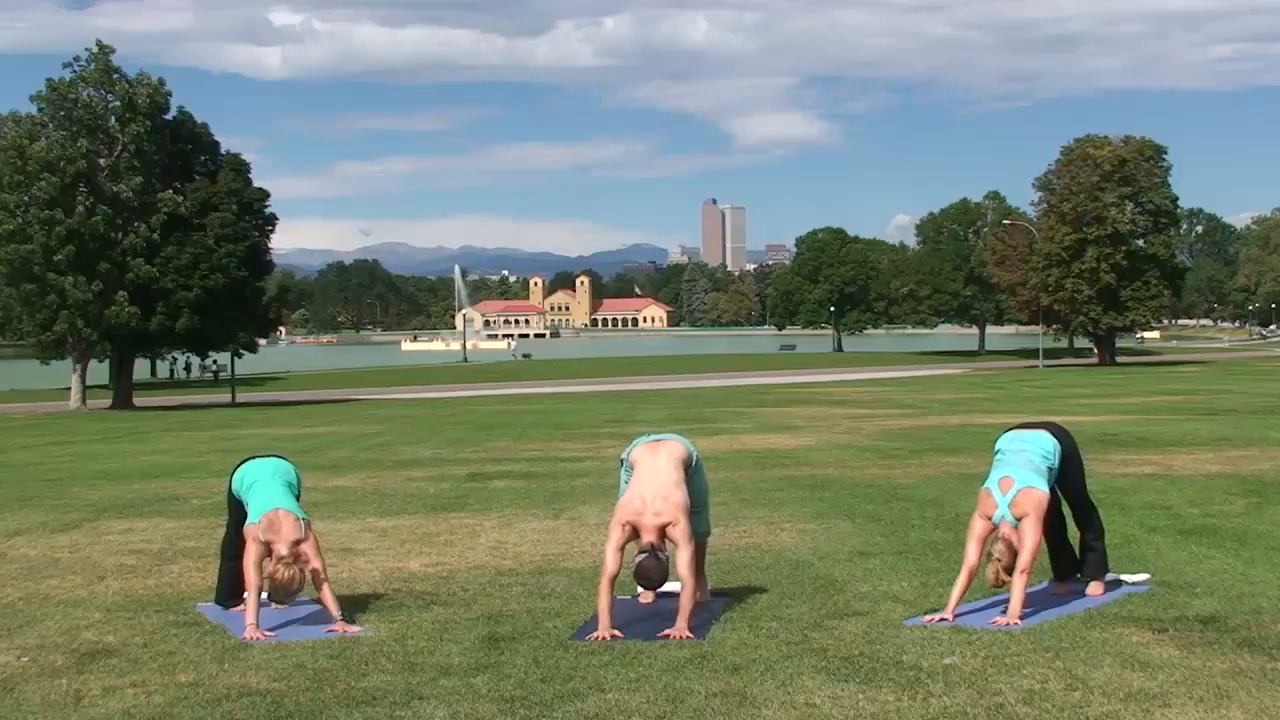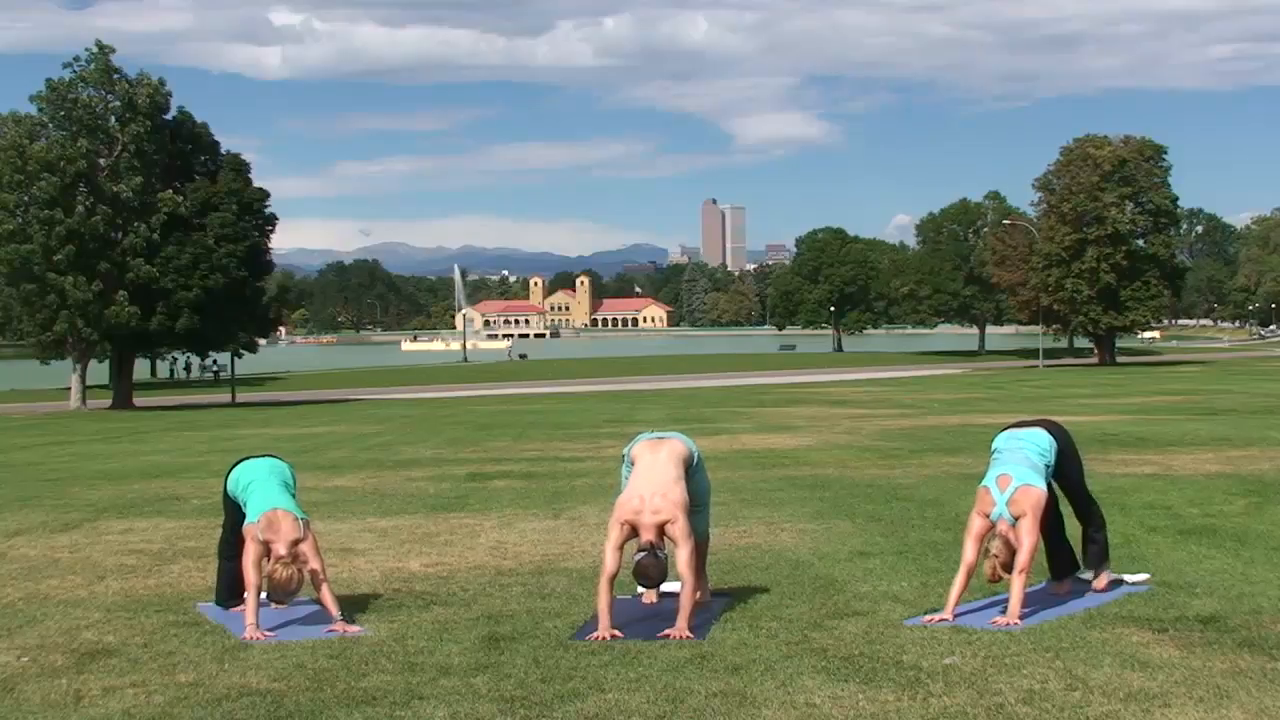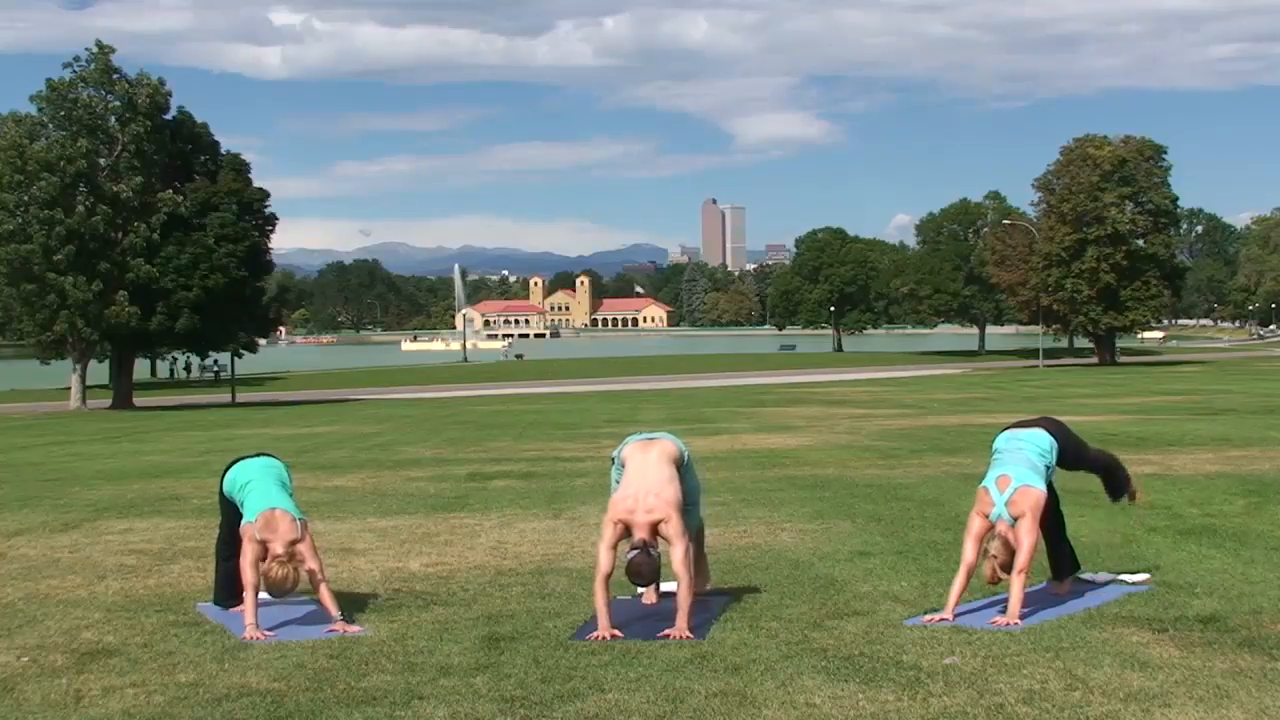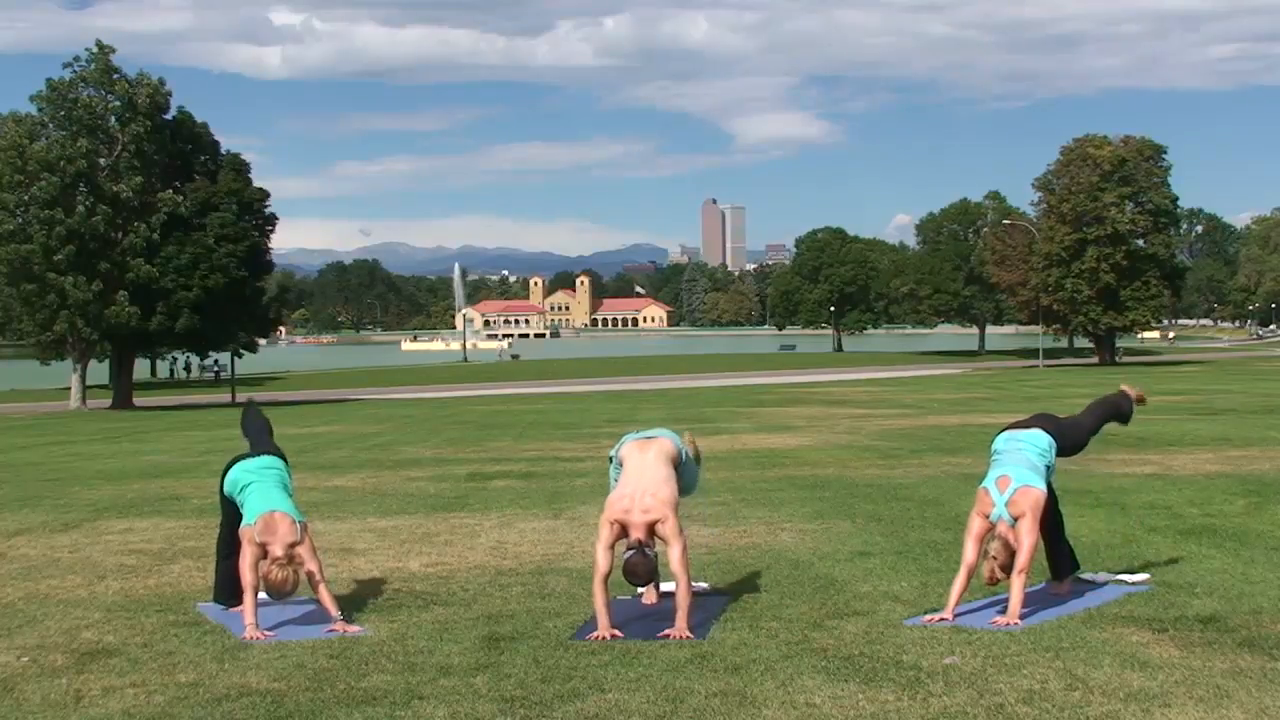
dt=0.4s
person 1, frame 1
left shoulder: (1029, 510)
right shoulder: (984, 514)
left elbow: (1023, 570)
right elbow: (968, 567)
left wrist: (1012, 614)
right wrist: (948, 610)
left hip: (1052, 442)
left knee: (1081, 506)
right knee: (1050, 518)
left ankle: (1095, 575)
right ankle: (1064, 575)
person 1, frame 2
left shoulder: (1025, 508)
right shoulder: (981, 513)
left elbow: (1021, 569)
right elbow: (966, 566)
left wrist: (1012, 614)
right wrist: (947, 610)
left hip: (1048, 438)
left knee: (1079, 497)
right knee: (1047, 516)
left ankle: (1100, 565)
right ankle: (1063, 574)
person 1, frame 3
left shoulder: (1025, 509)
right shoulder: (982, 512)
left elbow: (1020, 570)
right elbow: (966, 566)
left wrist: (1012, 614)
right wrist: (948, 610)
left hip: (1048, 438)
right hip: (1008, 439)
left knee: (1091, 461)
right knee: (1048, 517)
left ankle: (1122, 482)
right ankle: (1064, 574)
person 1, frame 4
left shoulder: (1026, 508)
right shoulder: (982, 511)
left elbow: (1020, 570)
right elbow: (966, 566)
left wrist: (1013, 615)
right wrist: (948, 610)
left hip: (1045, 438)
right hip: (1008, 440)
left knee: (1089, 420)
right knee: (1048, 516)
left ankle: (1125, 396)
right ankle: (1063, 575)
person 2, frame 1
left shoulder: (676, 521)
right shoulder: (623, 523)
left elbow: (686, 578)
right elbow: (607, 577)
left wrist: (682, 625)
right wrist: (604, 625)
left hip: (681, 451)
right hip: (637, 452)
left knee: (697, 525)
left ankle: (701, 578)
right ankle: (648, 586)
person 2, frame 2
left shoulder: (674, 520)
right shoulder: (622, 521)
left elbow: (687, 578)
right elbow: (606, 576)
left wrist: (682, 625)
right wrist: (603, 626)
left hip: (683, 450)
right hip: (638, 449)
left knee: (697, 525)
left ankle: (702, 577)
right ankle: (652, 586)
person 2, frame 3
left shoulder: (668, 518)
right shoulder: (615, 521)
left elbow: (684, 577)
right elbow: (601, 577)
left wrist: (682, 625)
right wrist: (603, 625)
left hip: (672, 449)
right hip: (628, 451)
left knee: (689, 520)
left ankle: (699, 559)
right ankle: (652, 584)
person 2, frame 4
left shoulder: (663, 518)
right shoulder: (612, 519)
left elbow: (682, 577)
right elbow: (600, 578)
left wrist: (680, 627)
right wrist: (604, 626)
left hip: (667, 442)
right hip: (627, 446)
left knee: (687, 487)
left ankle: (690, 447)
right ankle: (650, 586)
person 3, frame 1
left shoulder: (304, 535)
right shoulder: (256, 537)
left elbow: (322, 580)
right elbow: (253, 587)
left wrist: (339, 619)
right wrist: (251, 626)
right hip: (245, 476)
right knee: (236, 543)
left ankle: (278, 597)
right ankle: (228, 598)
person 3, frame 2
left shoulder: (302, 534)
right shoulder: (255, 537)
left elbow: (321, 580)
right elbow: (252, 587)
left wrist: (339, 619)
right wrist: (251, 626)
right hip: (240, 476)
right knee: (233, 542)
left ankle: (276, 596)
right ankle: (229, 598)
person 3, frame 3
left shoulder: (299, 534)
right shoulder: (253, 536)
left elbow: (320, 580)
right elbow: (250, 586)
left wrist: (339, 618)
right wrist: (251, 626)
right hip: (236, 476)
right knee: (230, 543)
right ankle: (228, 598)
person 3, frame 4
left shoulder: (298, 538)
right shoulder: (253, 539)
left elbow: (318, 581)
right elbow: (249, 587)
left wrist: (338, 618)
right wrist: (250, 626)
left hip: (272, 465)
right hip: (237, 475)
left knee: (261, 437)
right knee: (230, 542)
left ankle: (251, 411)
right ankle: (228, 598)
